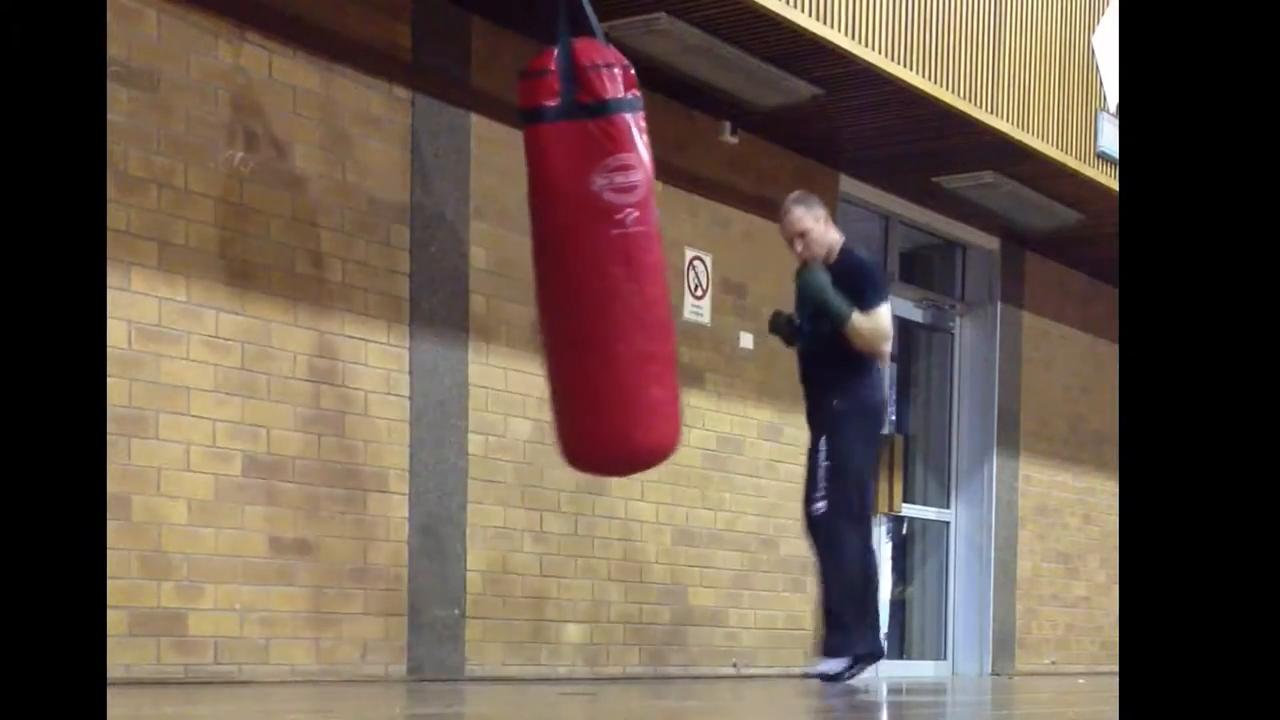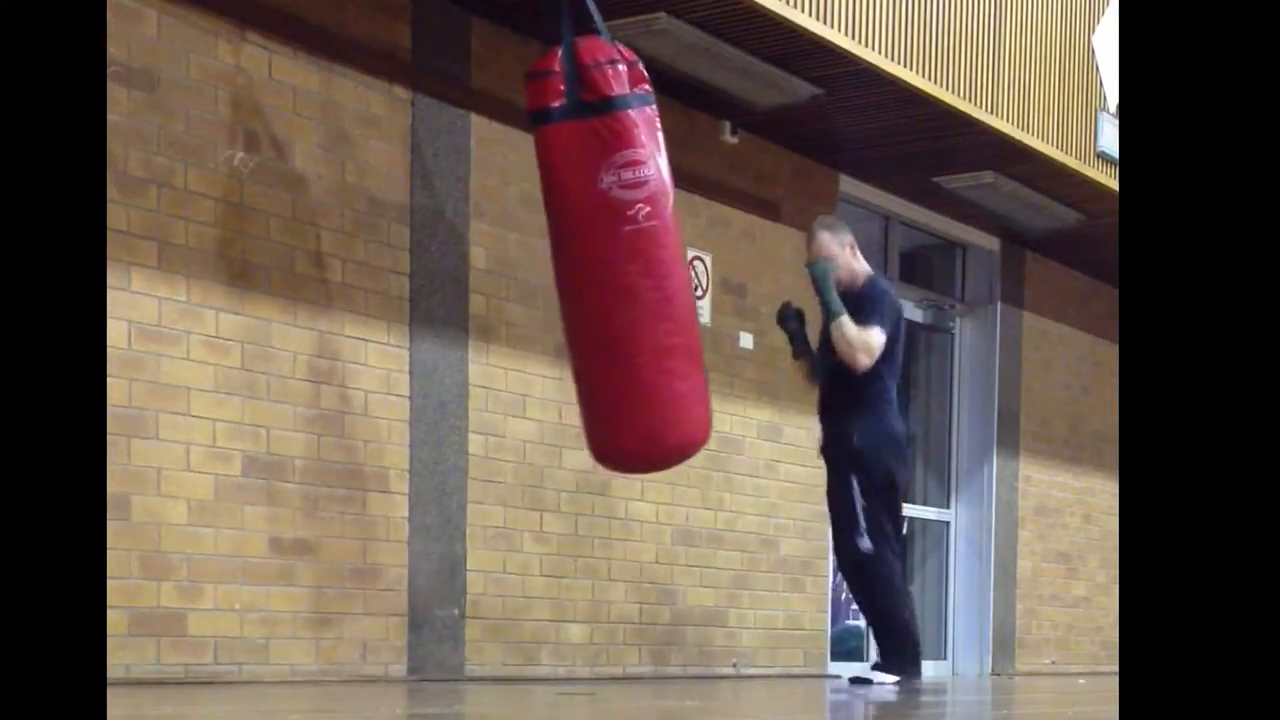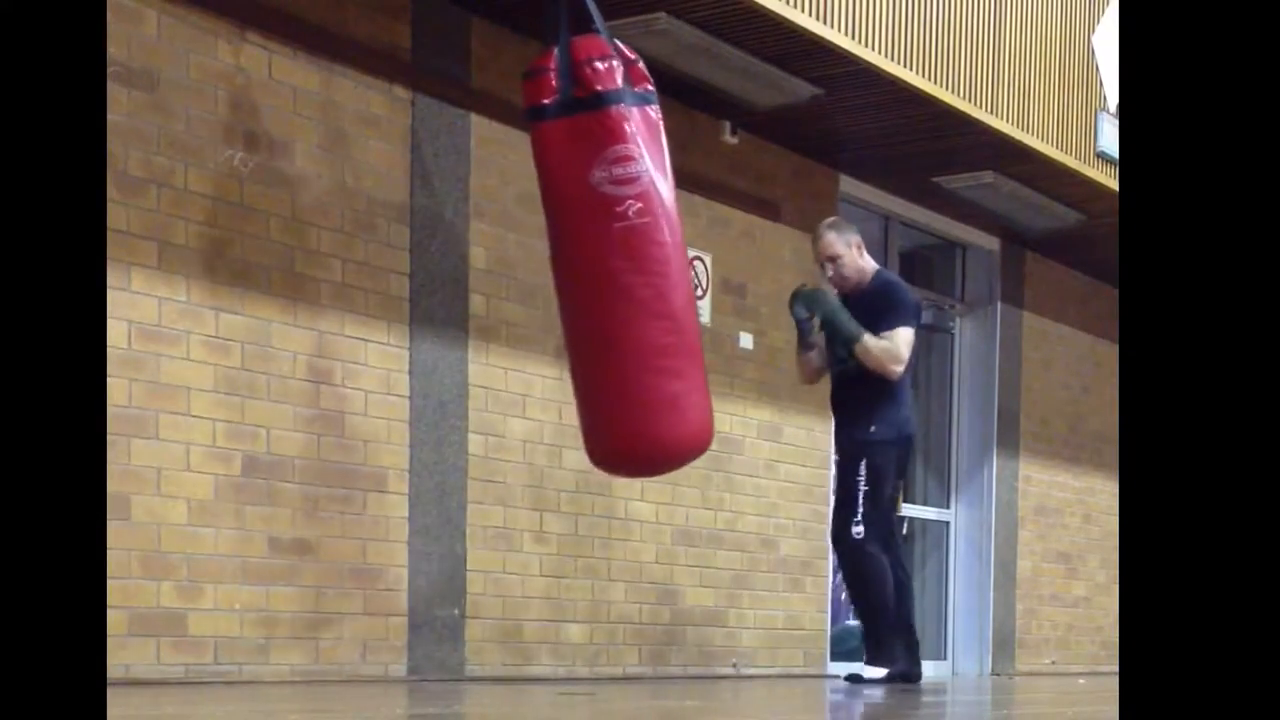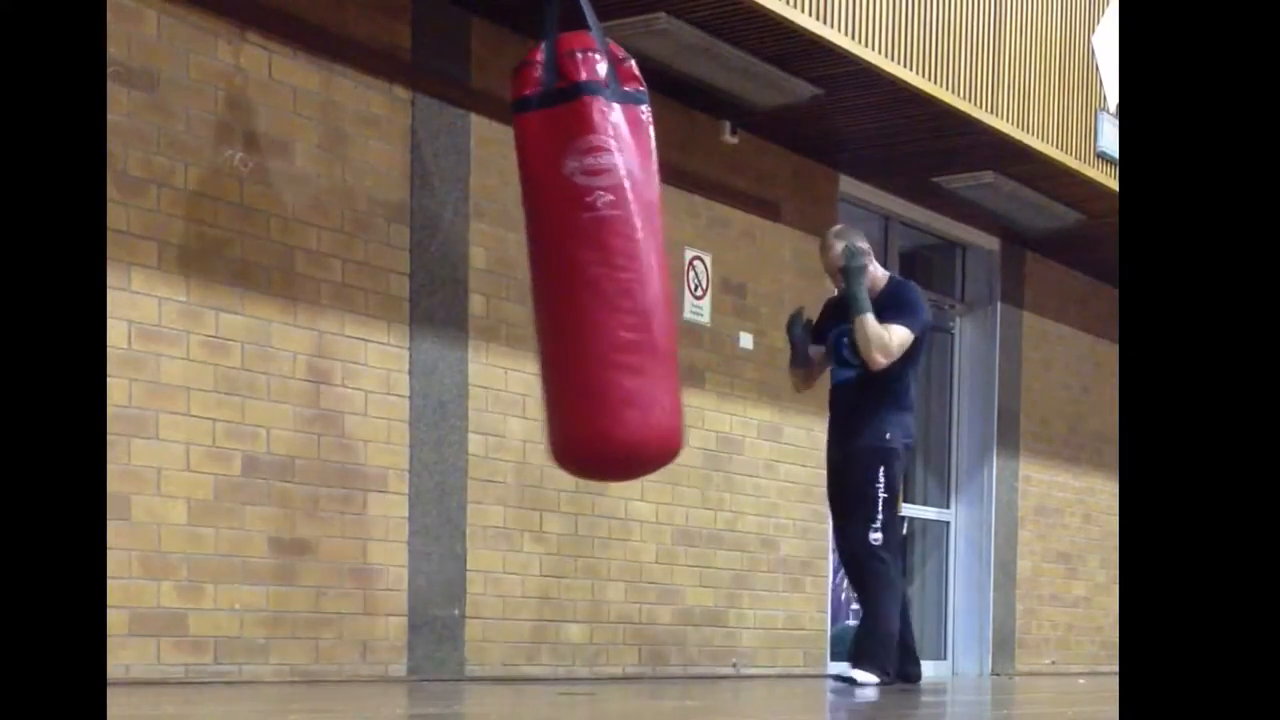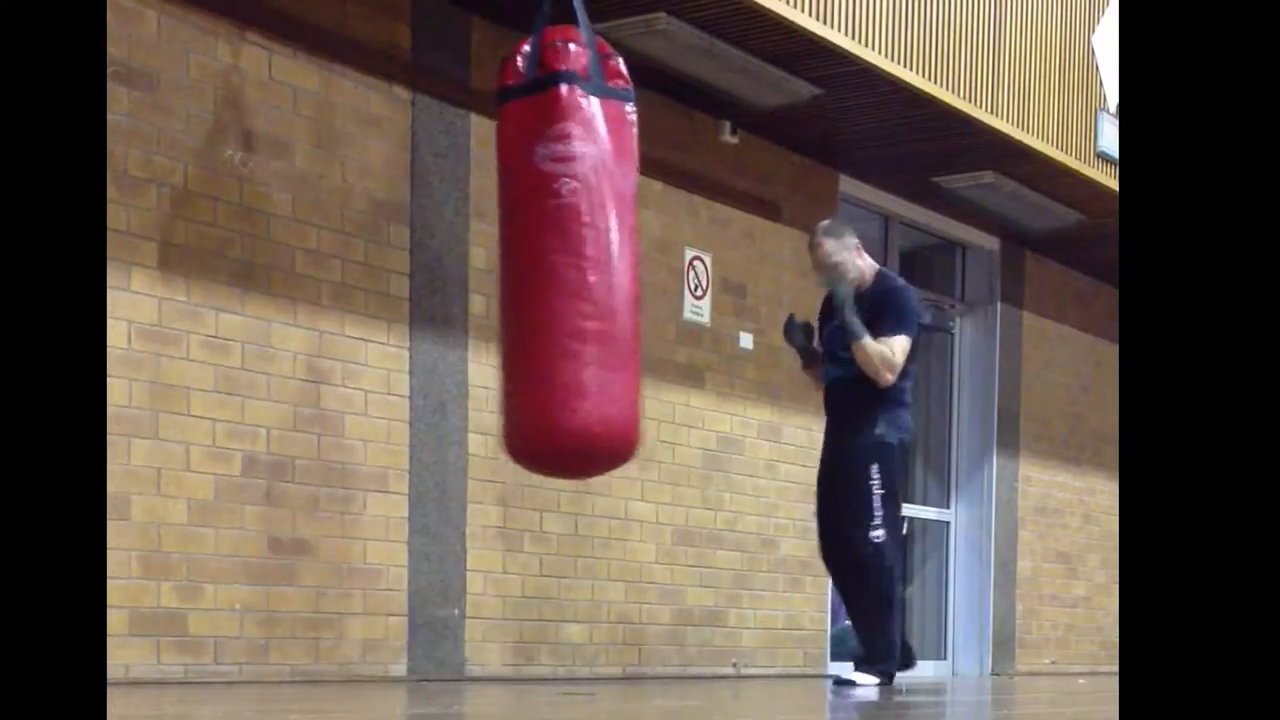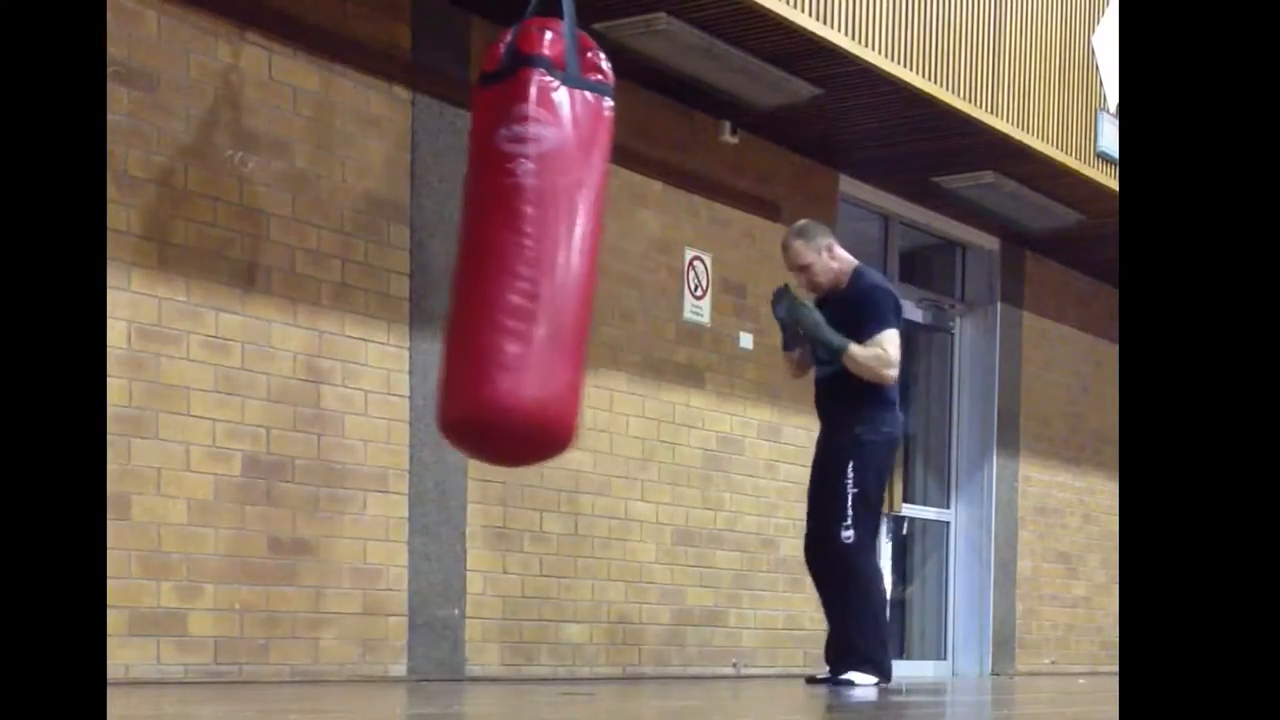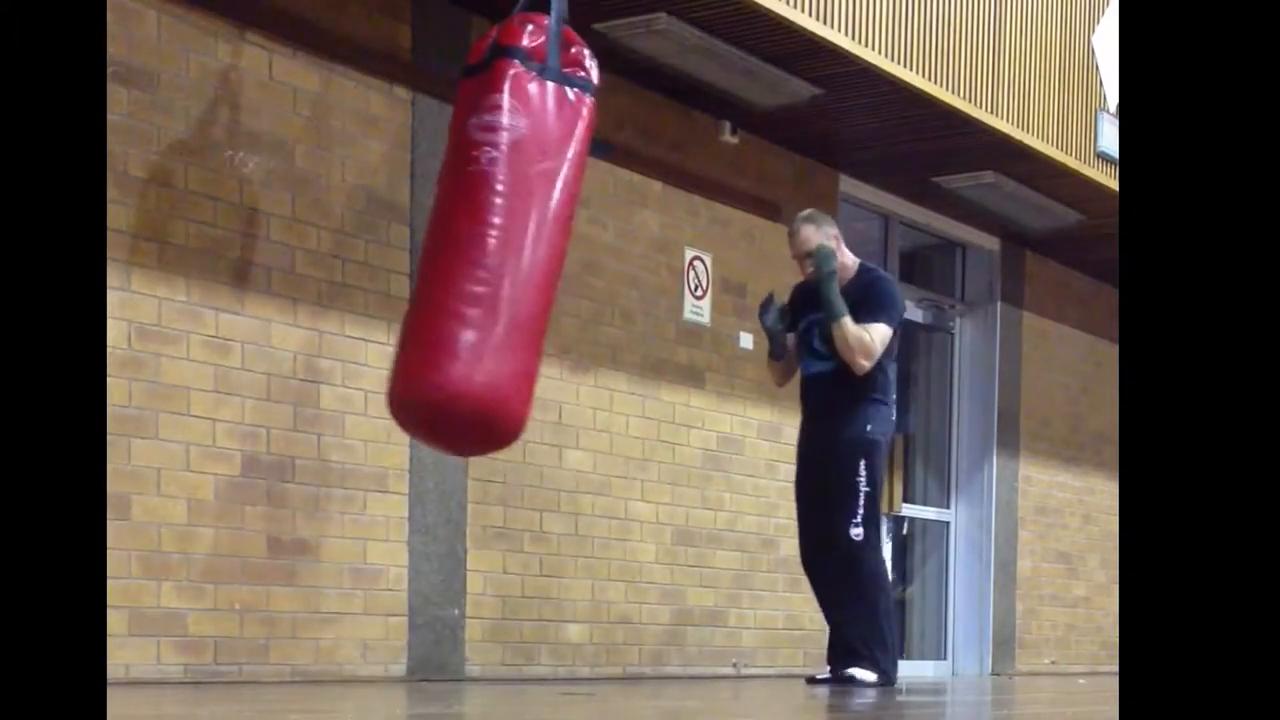
dt=0.2s
person 1, frame 1
left shoulder: (860, 269)
right shoulder: (810, 277)
left elbow: (880, 344)
left wrist: (830, 298)
right wrist: (790, 332)
left hip: (850, 407)
right hip: (833, 408)
left knee: (830, 518)
right knee: (847, 522)
left ankle: (847, 640)
right ankle: (862, 639)
person 1, frame 2
left shoulder: (874, 296)
right shoulder: (842, 301)
left elbow: (860, 358)
right elbow: (823, 376)
left wrist: (829, 300)
right wrist: (797, 339)
left hip: (866, 438)
right hip: (853, 439)
left knee: (864, 551)
right knee: (869, 551)
left ankle: (900, 658)
right ankle: (899, 657)
person 1, frame 3
left shoulder: (892, 293)
right shoulder: (840, 304)
left elbow: (893, 363)
right elbow: (808, 373)
left wrist: (842, 321)
right wrist: (804, 324)
left hip: (880, 431)
right hip: (855, 432)
left knee: (857, 539)
right knee: (879, 544)
left ankle: (885, 653)
right ankle: (903, 659)
person 1, frame 4
left shoulder: (905, 298)
right shoulder: (834, 309)
left elbow: (879, 355)
right elbow: (802, 381)
left wrist: (859, 293)
right wrist: (799, 347)
left hip: (882, 437)
right hip: (843, 438)
left knee: (871, 546)
right knee: (857, 550)
left ankle: (875, 659)
right ankle: (901, 660)
person 1, frame 5
left shoulder: (895, 295)
right shoulder: (838, 300)
left elbow: (885, 371)
right elbow: (822, 377)
left wrist: (845, 317)
right wrist: (803, 347)
left hip: (878, 433)
right hip: (843, 433)
left knee: (874, 545)
right knee: (836, 545)
left ankle: (880, 661)
right ankle: (893, 649)
person 1, frame 6
left shoulder: (872, 292)
right shoulder: (824, 299)
left elbow: (886, 369)
right elbow: (800, 365)
left wrist: (826, 334)
right wrist: (788, 326)
left hip: (869, 431)
right hip: (837, 432)
left knee: (851, 543)
right knee: (821, 546)
left ankle: (872, 660)
right ankle: (846, 657)
person 1, frame 7
left shoulder: (878, 287)
right shoulder: (802, 296)
left elbow: (861, 358)
right elbow: (780, 375)
left wrist: (831, 294)
right wrist: (774, 335)
left hip: (860, 428)
right hip: (816, 430)
left knee: (856, 543)
right knee: (817, 549)
left ankle: (875, 661)
right ankle: (845, 656)
